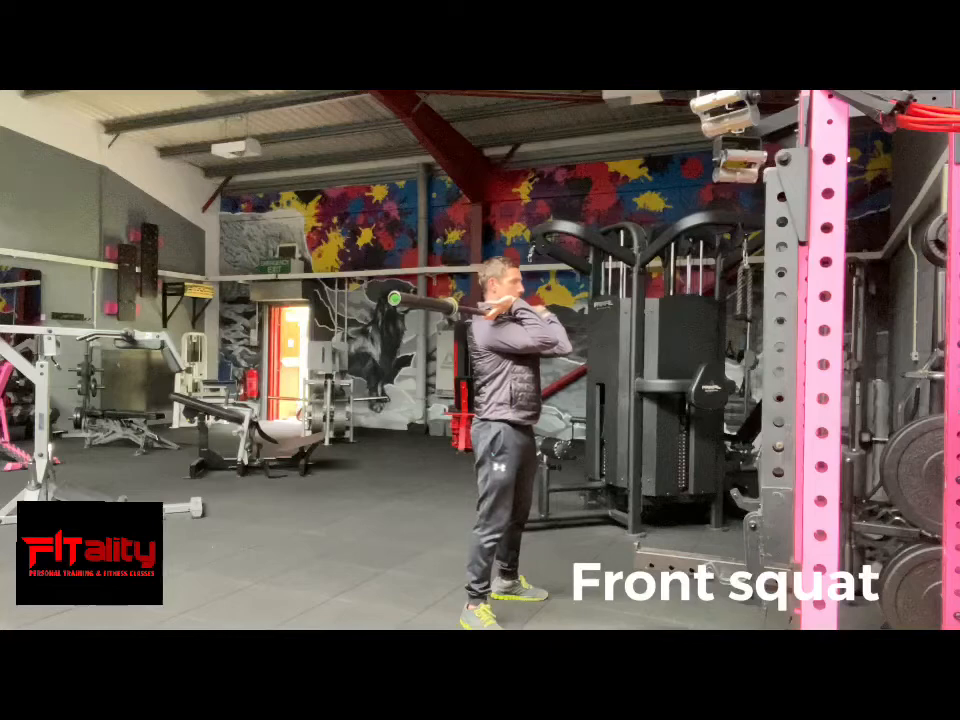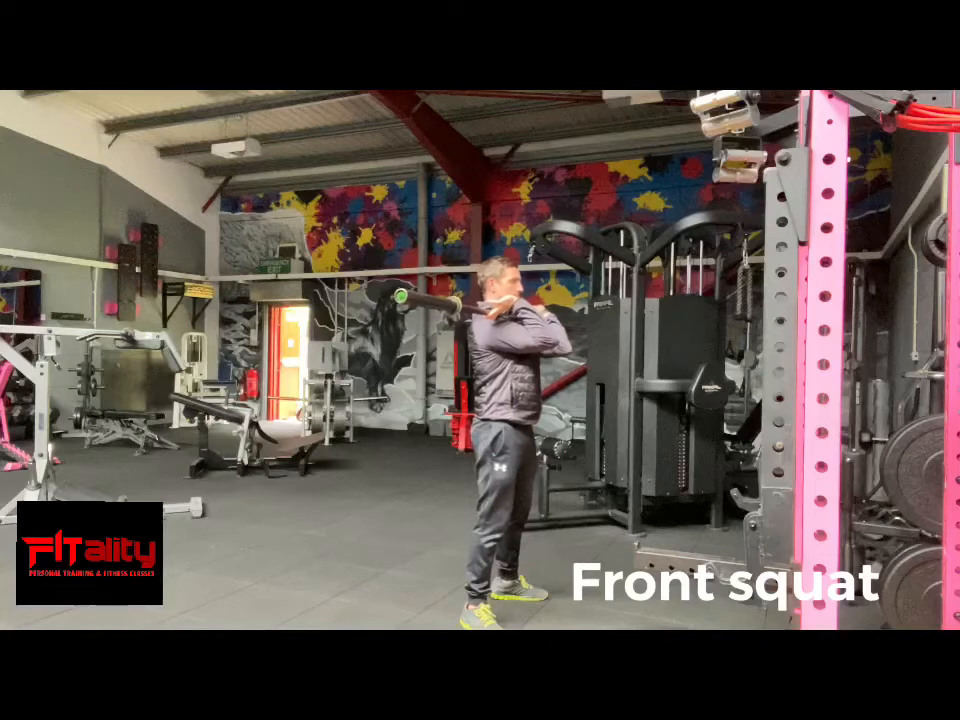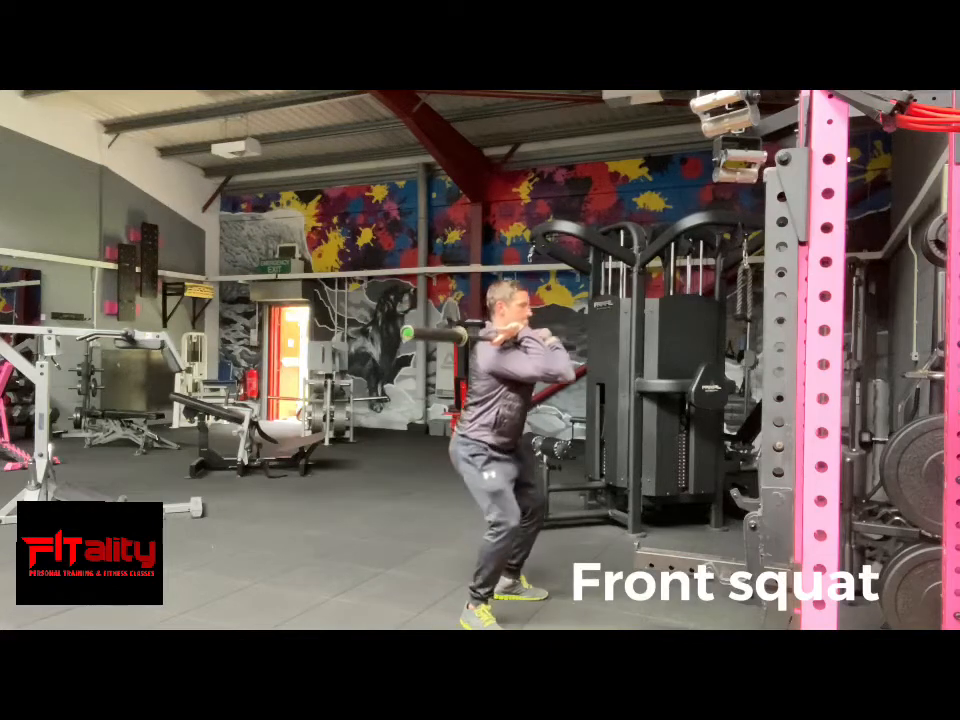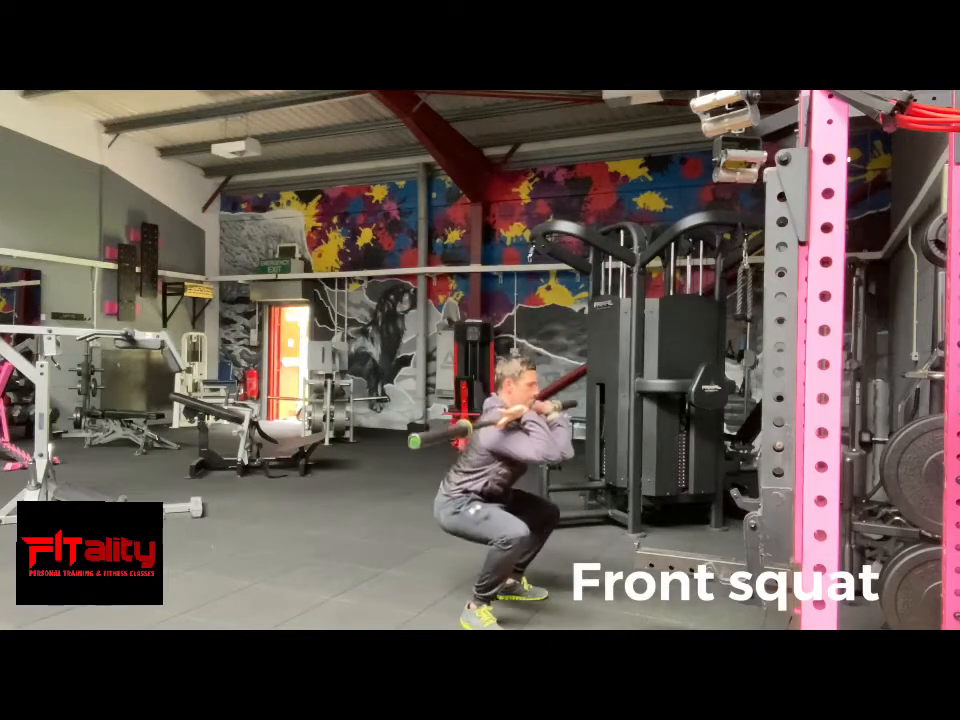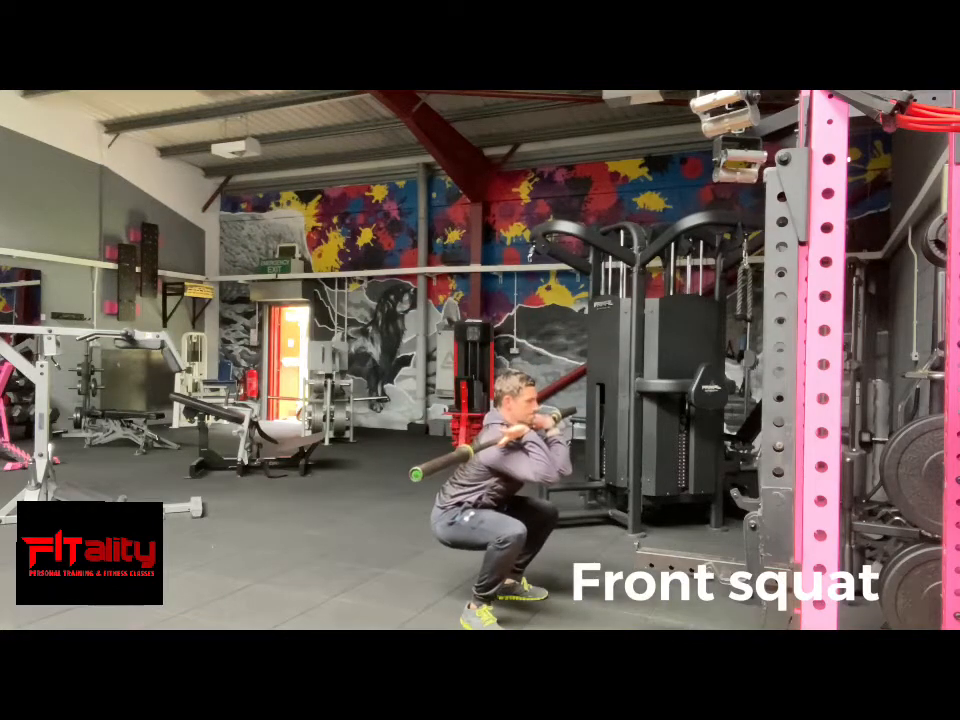
dt=0.7s
person 1, frame 1
left shoulder: (515, 322)
right shoulder: (488, 325)
left elbow: (562, 345)
right elbow: (543, 342)
left wrist: (542, 314)
right wrist: (519, 306)
left hip: (522, 430)
right hip: (499, 431)
left knee: (517, 514)
right knee: (492, 520)
left ankle: (508, 580)
right ankle: (475, 604)
person 1, frame 2
left shoulder: (514, 321)
right shoulder: (489, 324)
left elbow: (562, 345)
right elbow: (544, 342)
left wrist: (541, 313)
right wrist: (522, 307)
left hip: (521, 430)
right hip: (499, 431)
left knee: (516, 514)
right knee: (493, 520)
left ankle: (507, 580)
right ankle: (475, 604)
person 1, frame 3
left shoulder: (518, 345)
right shoulder: (494, 350)
left elbow: (565, 373)
right elbow: (544, 370)
left wrist: (547, 340)
right wrist: (527, 335)
left hip: (504, 448)
right hip: (476, 448)
left knee: (534, 506)
right knee: (506, 521)
left ankle: (510, 579)
right ankle: (476, 606)
person 1, frame 4
left shoulder: (519, 417)
right shoulder: (498, 426)
left elbow: (564, 451)
right elbow: (545, 453)
left wrist: (552, 414)
right wrist: (532, 416)
left hip: (489, 496)
right hip: (458, 504)
left knee: (547, 514)
right knee: (515, 534)
left ankle: (510, 580)
right ankle: (476, 607)
person 1, frame 5
left shoulder: (519, 433)
right shoulder: (497, 441)
left elbow: (562, 468)
right elbow: (545, 474)
left wrist: (551, 429)
right wrist: (530, 434)
left hip: (484, 506)
right hip: (453, 516)
left knee: (546, 513)
right knee: (512, 532)
left ankle: (510, 580)
right ankle: (477, 607)
